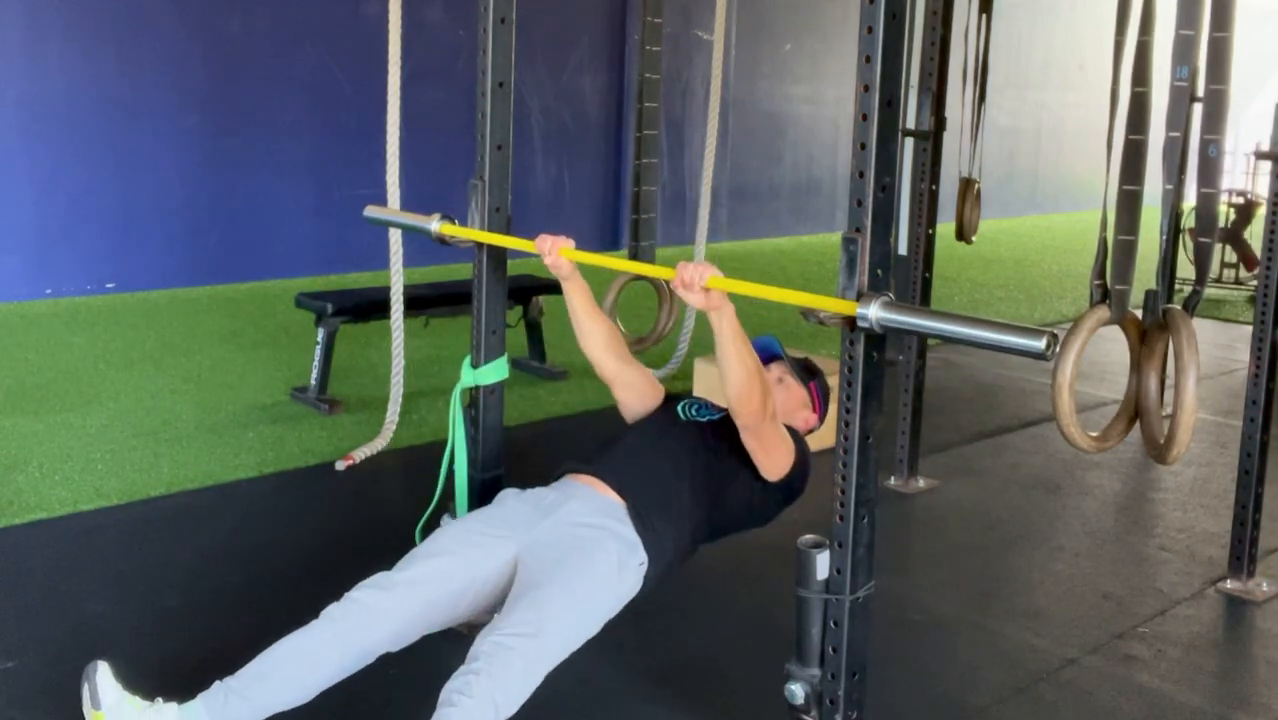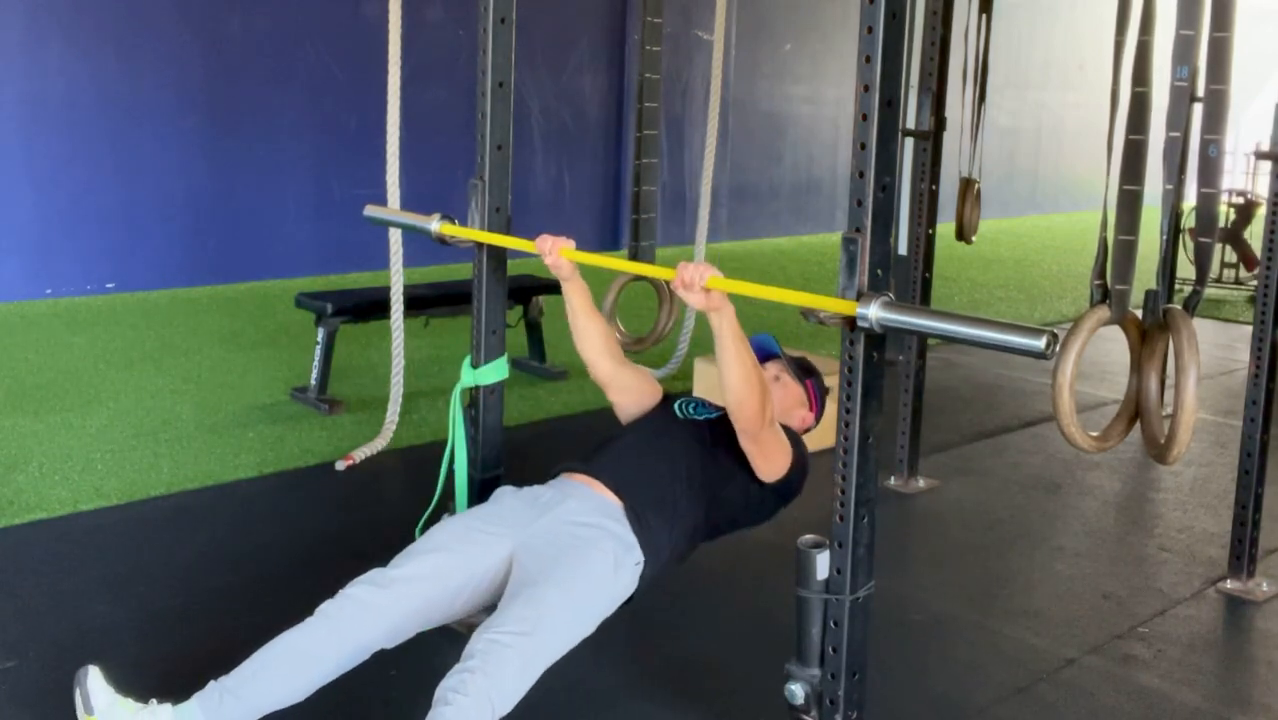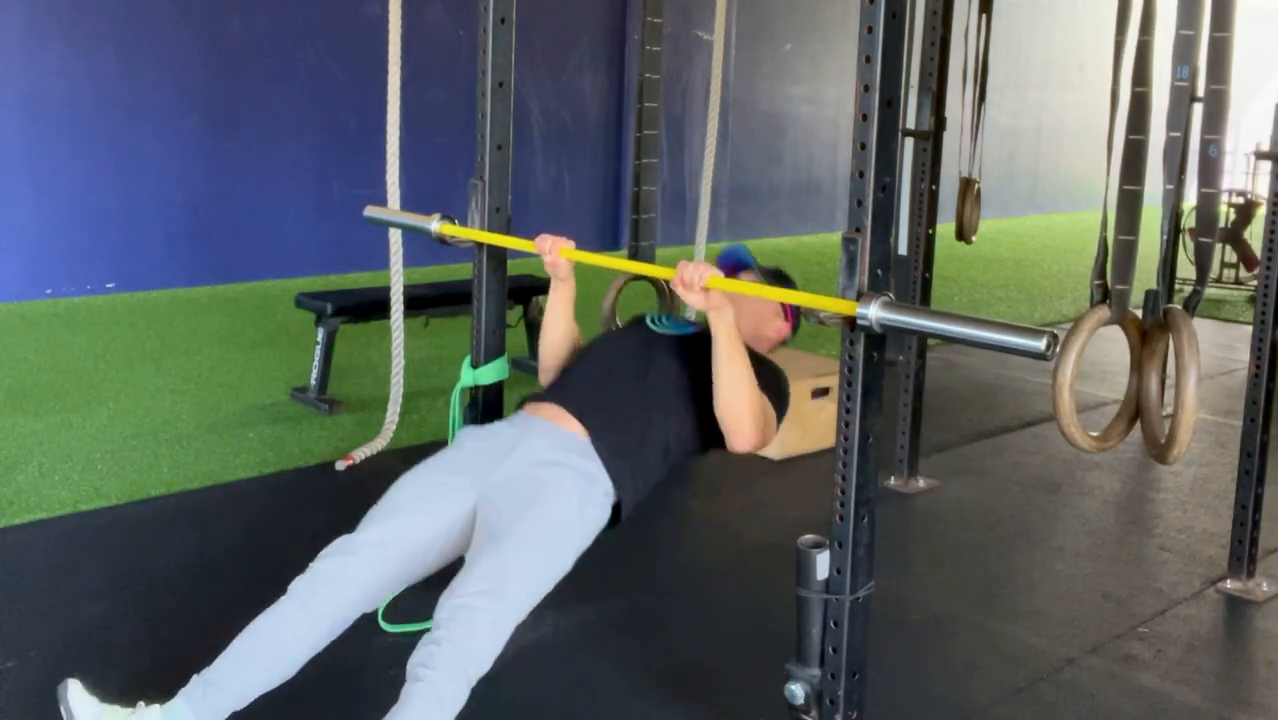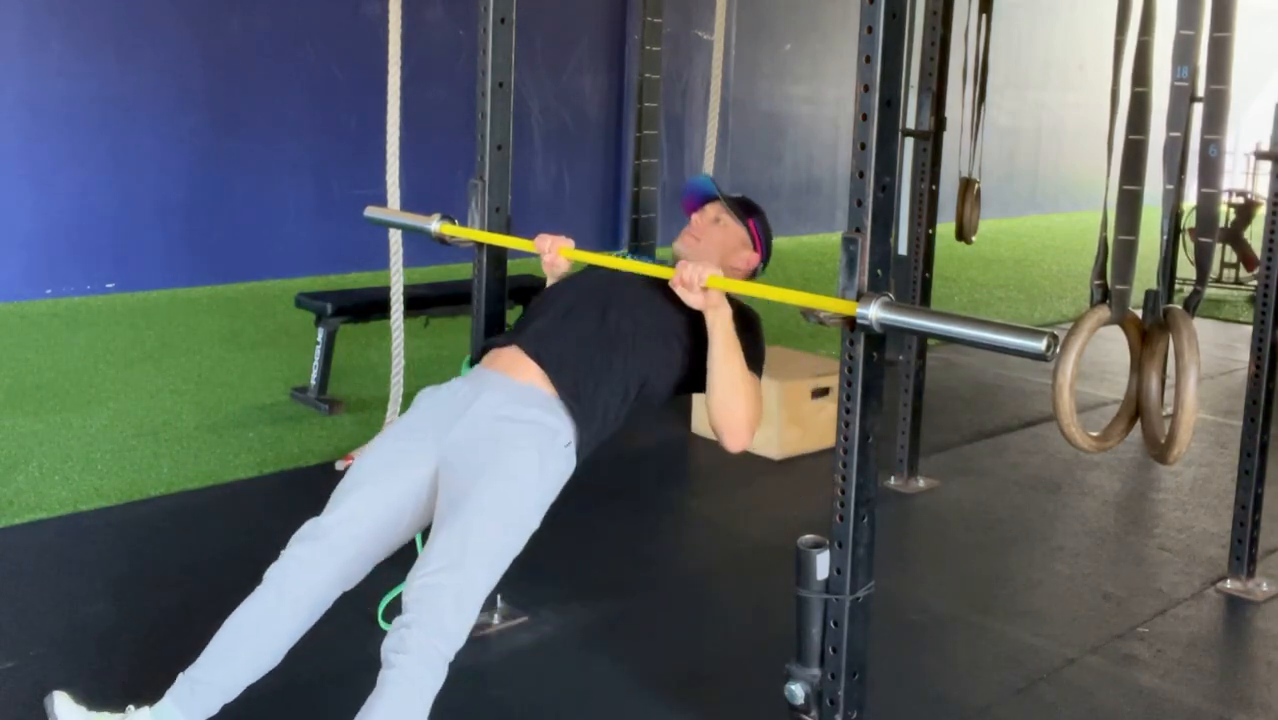
dt=0.3s
person 1, frame 1
left shoulder: (778, 464)
right shoulder: (682, 413)
left elbow: (751, 411)
right elbow: (611, 359)
left wrist: (719, 310)
right wrist: (567, 273)
left hip: (607, 542)
right hip: (533, 507)
right knee: (379, 604)
person 1, frame 2
left shoulder: (776, 463)
right shoulder: (681, 412)
left elbow: (752, 416)
right elbow: (607, 364)
left wrist: (720, 311)
right wrist: (568, 274)
left hip: (604, 541)
right hip: (529, 506)
right knee: (373, 603)
person 1, frame 3
left shoulder: (758, 376)
right shoulder: (661, 326)
left elbow: (742, 433)
right elbow: (554, 375)
left wrist: (721, 312)
right wrist: (563, 283)
left hip: (571, 476)
right hip: (494, 443)
left knee: (465, 630)
right knee: (344, 573)
person 1, frame 4
left shoulder: (727, 322)
right shoulder: (634, 273)
left elbow: (736, 433)
left wrist: (716, 309)
right wrist: (557, 277)
left hip: (532, 430)
right hip: (457, 400)
left knee: (434, 604)
right knee: (317, 556)
